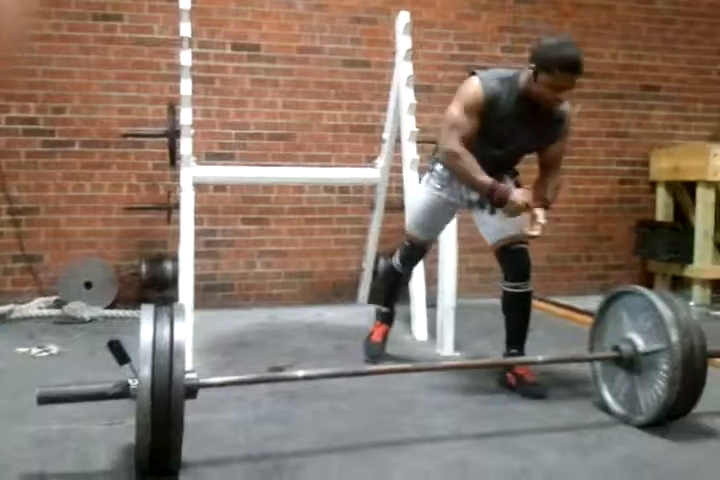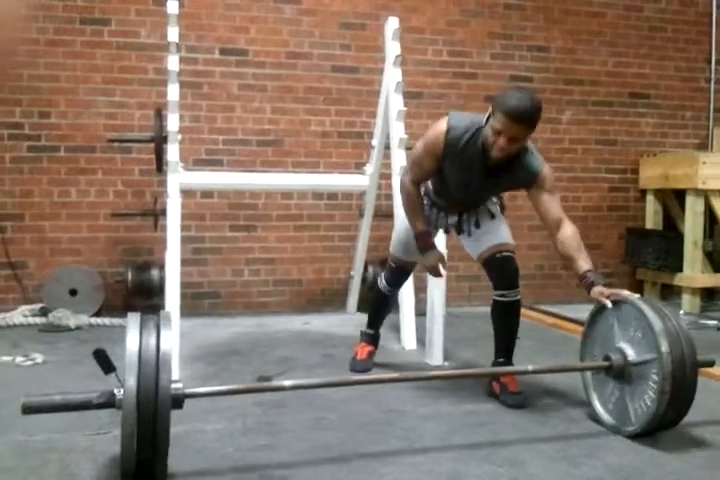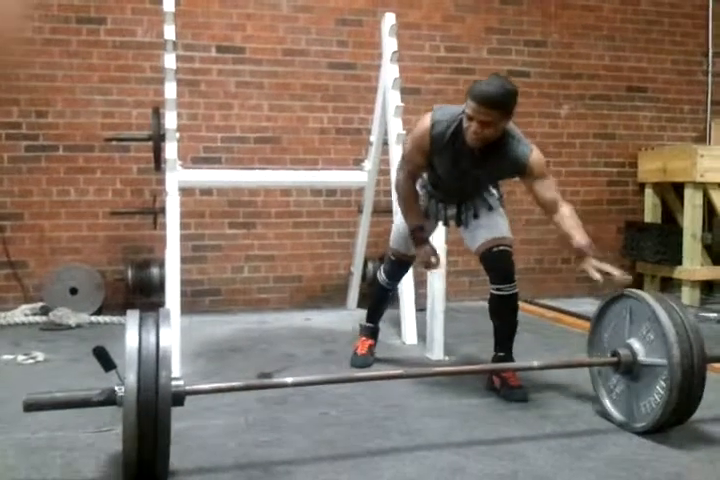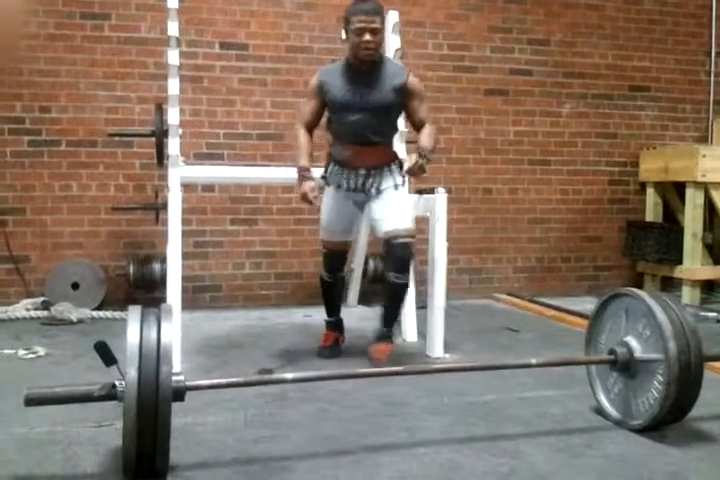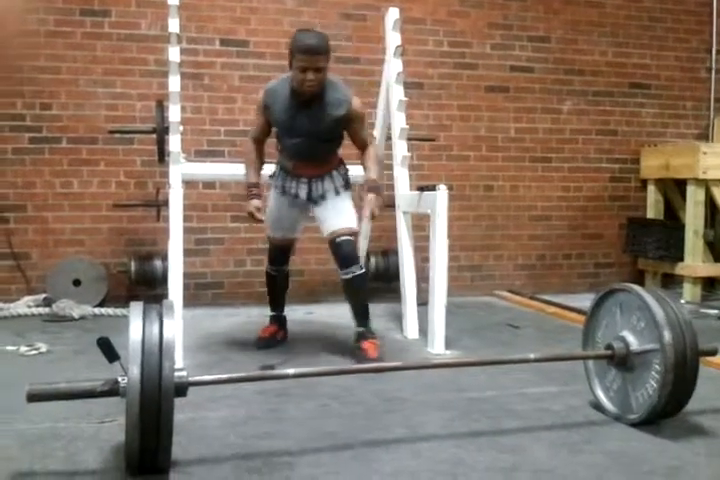
dt=0.7s
person 1, frame 1
left shoulder: (559, 116)
right shoulder: (482, 89)
left elbow: (551, 170)
right elbow: (450, 150)
left wrist: (538, 206)
right wrist: (503, 195)
left hip: (499, 181)
right hip: (449, 175)
left knee: (519, 265)
right knee: (412, 250)
left ankle: (515, 363)
right ankle: (383, 317)
person 1, frame 2
left shoulder: (533, 170)
right shoulder: (448, 132)
left elbow: (560, 226)
right elbow: (409, 181)
left wrist: (592, 280)
right wrist: (425, 243)
left hip: (479, 210)
right hip: (429, 202)
left knee: (507, 274)
right knee: (397, 270)
left ankle: (502, 371)
right ankle: (369, 339)
person 1, frame 3
left shoulder: (522, 154)
right shoulder: (432, 128)
left elbow: (557, 206)
right elbow: (404, 178)
left wrist: (585, 252)
right wrist: (418, 235)
left hip: (479, 200)
right hip: (427, 193)
left knee: (501, 269)
right knee: (397, 260)
left ankle: (502, 365)
right ankle: (369, 332)
person 1, frame 4
left shoulder: (403, 79)
right shoulder: (325, 78)
left elbow: (424, 124)
right elbow: (304, 127)
left wrist: (423, 153)
right wrist: (305, 173)
left hip: (386, 175)
right hip: (340, 176)
left knee: (400, 251)
right knee: (333, 257)
left ankle: (385, 334)
right ankle: (334, 328)
person 1, frame 5
left shoulder: (346, 102)
right shoulder: (271, 95)
left elbow: (366, 146)
right elbow: (257, 142)
left wrist: (372, 187)
right wrist: (253, 191)
left hip: (329, 182)
right hip: (287, 180)
left knee: (347, 252)
right knee: (278, 254)
left ankle: (365, 333)
right ankle: (277, 322)
